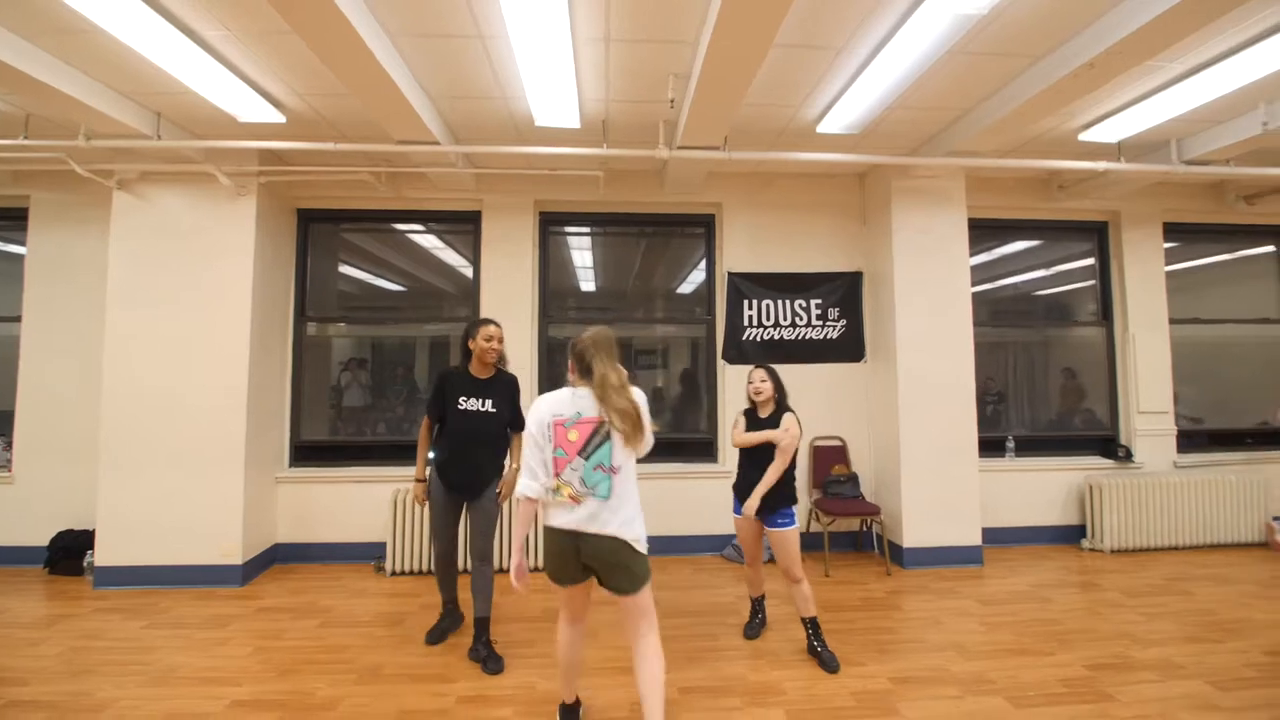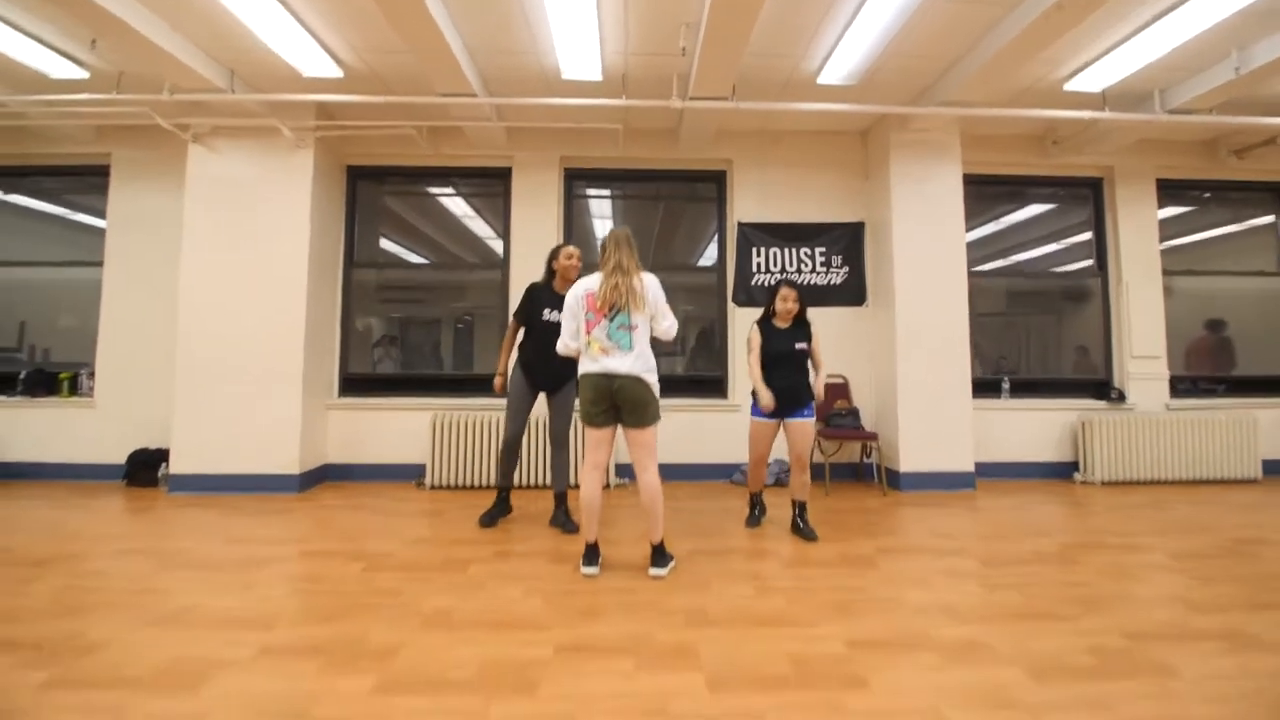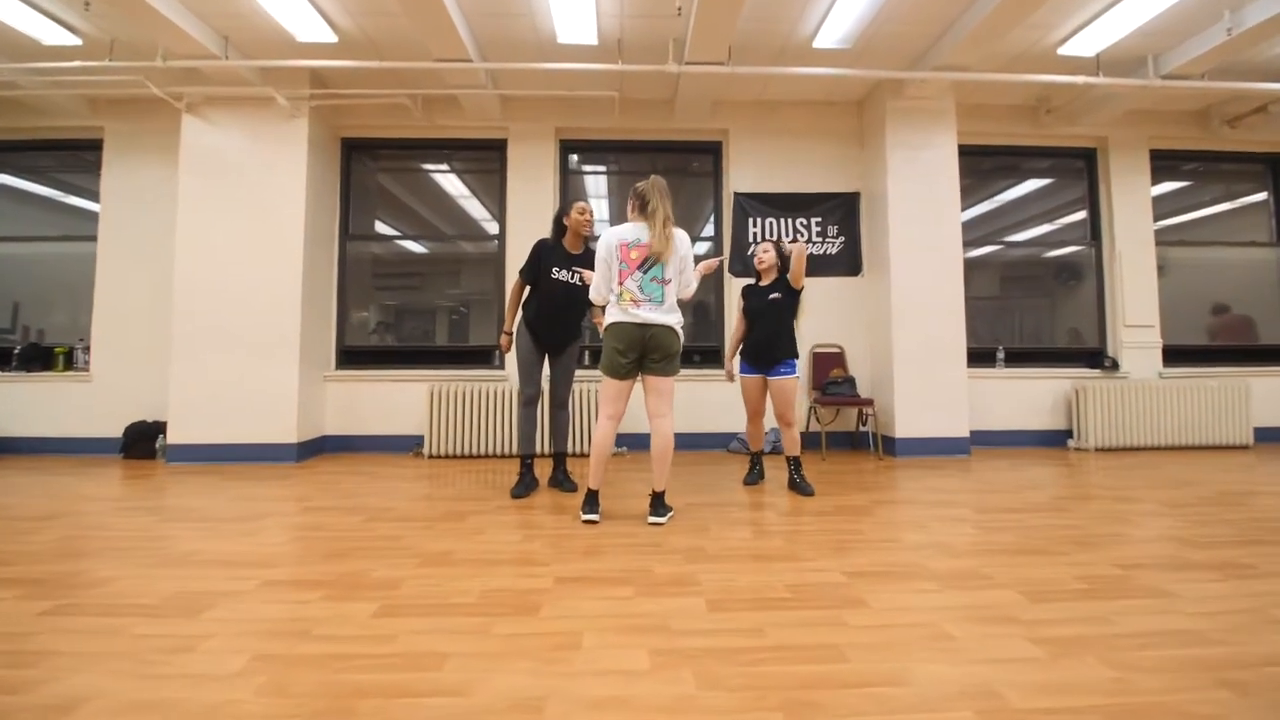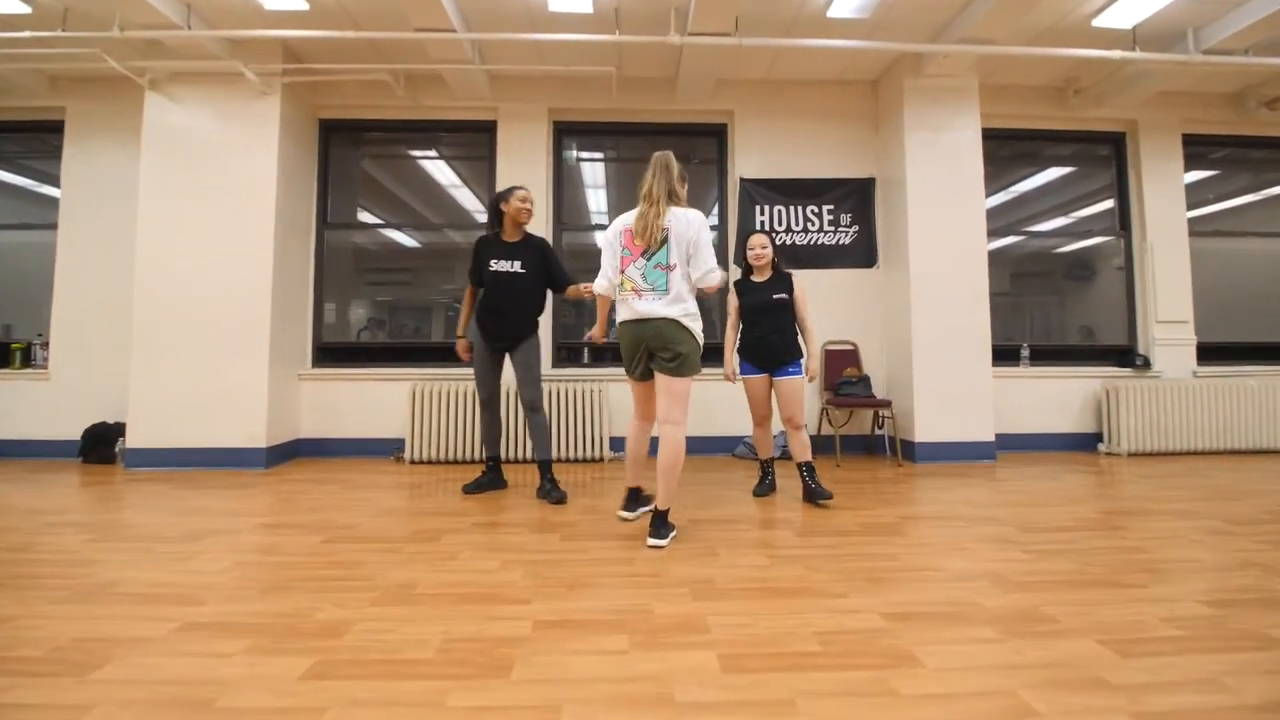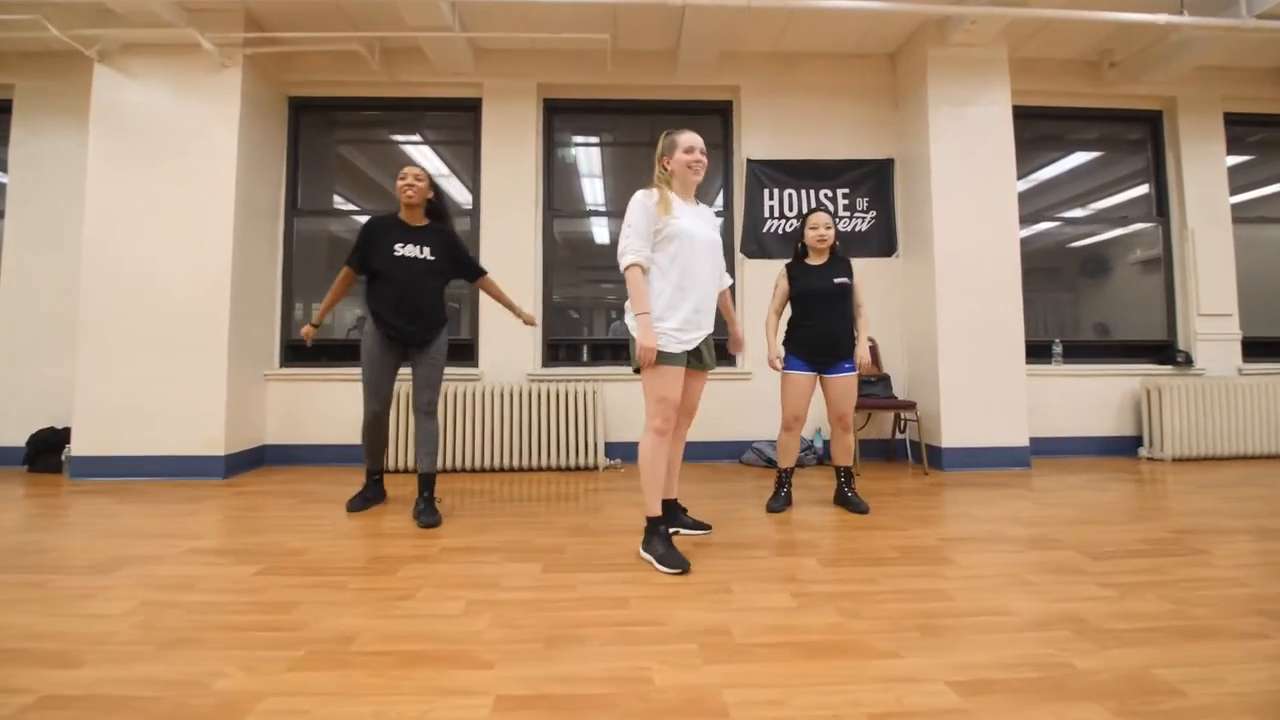
dt=1s
person 1, frame 1
left shoulder: (545, 406)
right shoulder: (631, 401)
left elbow: (532, 484)
left wrist: (518, 548)
left hip: (562, 533)
right hip: (617, 533)
left knee: (572, 618)
right knee: (644, 632)
person 1, frame 2
left shoulder: (581, 288)
right shoulder: (647, 283)
left elbow: (567, 345)
right elbow: (668, 331)
left hip: (595, 381)
right hip: (636, 380)
left knee: (594, 466)
right knee: (646, 466)
left ankle: (590, 553)
right ankle: (658, 553)
person 1, frame 3
left shoulder: (611, 237)
right shoulder: (678, 239)
left elbow: (600, 296)
right elbow: (685, 292)
left wrist: (593, 280)
right wrist: (700, 270)
left hip: (622, 330)
right hip: (663, 331)
left knee: (609, 415)
right knee: (660, 416)
left ankle: (591, 500)
right ankle: (658, 502)
person 1, frame 4
left shoulder: (621, 224)
right shoulder: (691, 219)
left elbow: (606, 285)
right elbow: (709, 280)
left wrist: (600, 323)
right wrist: (720, 277)
left hip: (632, 326)
right hip: (675, 327)
left knee: (643, 416)
right knee: (671, 423)
left ankle: (634, 497)
right ankle: (659, 521)
person 1, frame 5
left shoulder: (707, 216)
right shoulder: (648, 202)
left elbow: (718, 278)
right elbow: (633, 263)
left wrist: (733, 325)
right wrist: (641, 321)
left hip: (697, 330)
right hip: (660, 327)
left knee: (681, 423)
right knee: (660, 424)
left ankle: (669, 508)
person 2, frame 1
left shoulder: (508, 383)
right shoulder: (449, 379)
left elbow: (516, 432)
right elbow: (428, 426)
left wrist: (513, 469)
right wrist: (420, 475)
left hip: (488, 480)
right hip: (445, 476)
left knee: (482, 555)
right knee: (444, 551)
left ankle: (482, 640)
right ankle: (450, 611)
person 2, frame 2
right shoulder: (536, 292)
right elbow: (513, 329)
right wrist: (501, 371)
left hip: (563, 379)
right hip: (526, 372)
left knee: (560, 440)
right knee: (512, 436)
left ankle: (561, 509)
right ankle: (502, 500)
person 2, frame 3
left shoulder: (593, 259)
right shoulder: (544, 249)
left elbow: (596, 302)
right elbow: (519, 286)
left wrist: (602, 321)
right wrist: (507, 329)
left hip: (567, 338)
right hip: (532, 332)
left knee: (560, 400)
right knee: (529, 397)
left ankle: (559, 469)
right ankle: (527, 472)
person 2, frame 4
left shoulder: (539, 248)
right shoulder: (484, 245)
left elbow: (563, 288)
right elbow: (472, 290)
left wrist: (582, 290)
right wrist: (462, 333)
left hip: (524, 335)
right hip: (486, 334)
left knee: (531, 401)
right knee: (488, 401)
left ankle: (546, 478)
right ankle: (493, 471)
person 2, frame 5
left shoulder: (443, 235)
right shoulder: (377, 228)
left elbow: (478, 277)
right elbow: (348, 276)
left wrist: (517, 311)
right wrist: (317, 321)
left hip: (430, 334)
right hip: (381, 332)
left knee: (425, 409)
right knee: (375, 410)
left ankle: (425, 497)
right ankle: (373, 484)
person 3, frame 1
left shoulder: (787, 418)
right shoulder: (744, 416)
left elbow: (781, 462)
right elbow: (738, 439)
left wrist: (757, 497)
right wrist: (770, 436)
left hip: (778, 504)
right hip: (744, 498)
left knee: (793, 572)
right knee: (751, 560)
left ankle: (815, 639)
right ankle: (757, 612)
person 3, frame 2
left shoulder: (806, 329)
right shoulder: (759, 329)
left elbow: (818, 364)
right elbow: (753, 363)
left wrist: (819, 380)
right wrist: (761, 391)
left hip: (800, 403)
right hip: (767, 403)
left knee: (801, 461)
right knee: (757, 460)
left ankle: (800, 517)
right ankle: (756, 504)
person 3, frame 3
left shoulder: (788, 284)
right shoulder: (747, 291)
left elbow: (801, 250)
right elbow: (740, 328)
left wrist: (788, 248)
right wrist: (729, 359)
left hip: (782, 360)
right hip: (751, 361)
left knee: (786, 418)
right knee: (754, 416)
left ankle: (795, 473)
right ankle: (755, 465)
person 3, frame 4
left shoulder: (788, 282)
right shoulder: (739, 287)
left elbow: (803, 321)
right elbow: (732, 326)
left wrist: (812, 356)
right wrist: (728, 360)
left hip: (788, 360)
right hip: (752, 361)
left knee: (795, 421)
right knee: (760, 419)
left ankle: (810, 481)
right ankle: (766, 475)
person 3, frame 5
left shoulder: (845, 266)
right shoulder: (791, 271)
left elbow: (859, 308)
right elbow: (774, 311)
left wrist: (863, 342)
right wrist: (772, 345)
left hip: (842, 356)
right hip: (800, 355)
left knee: (843, 422)
right knee: (791, 421)
left ankle: (845, 488)
right ankle: (783, 487)
